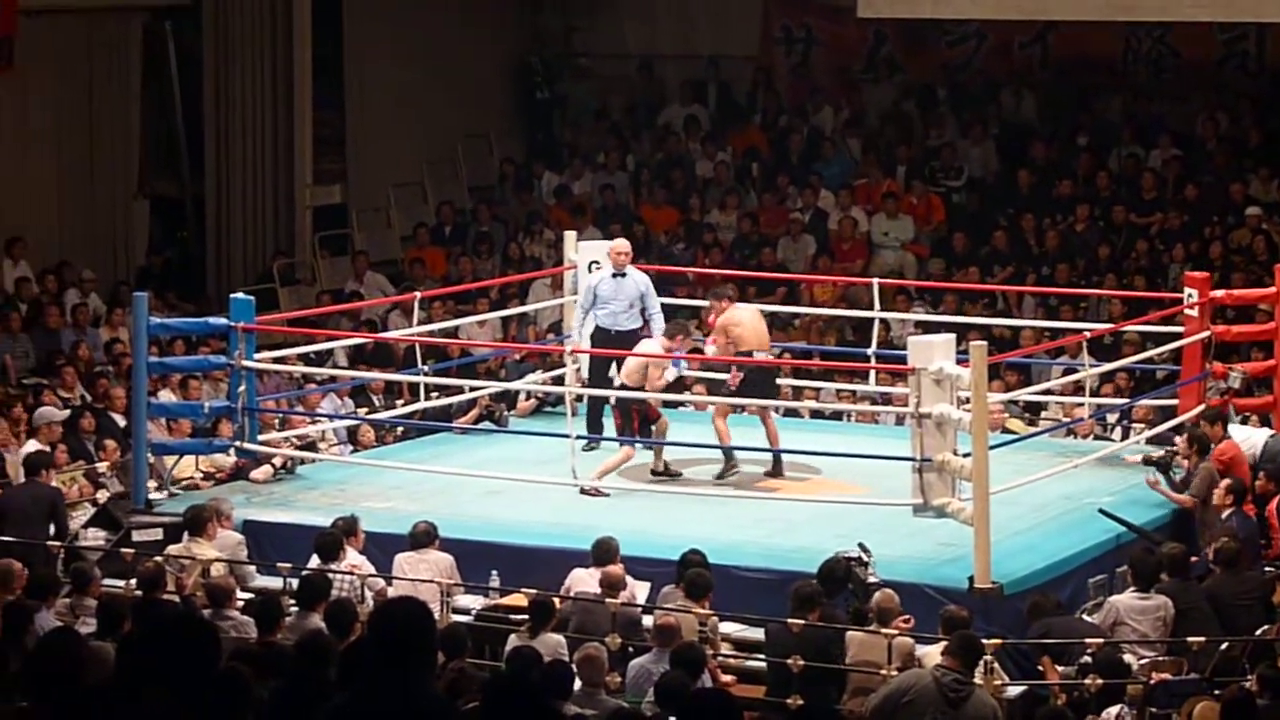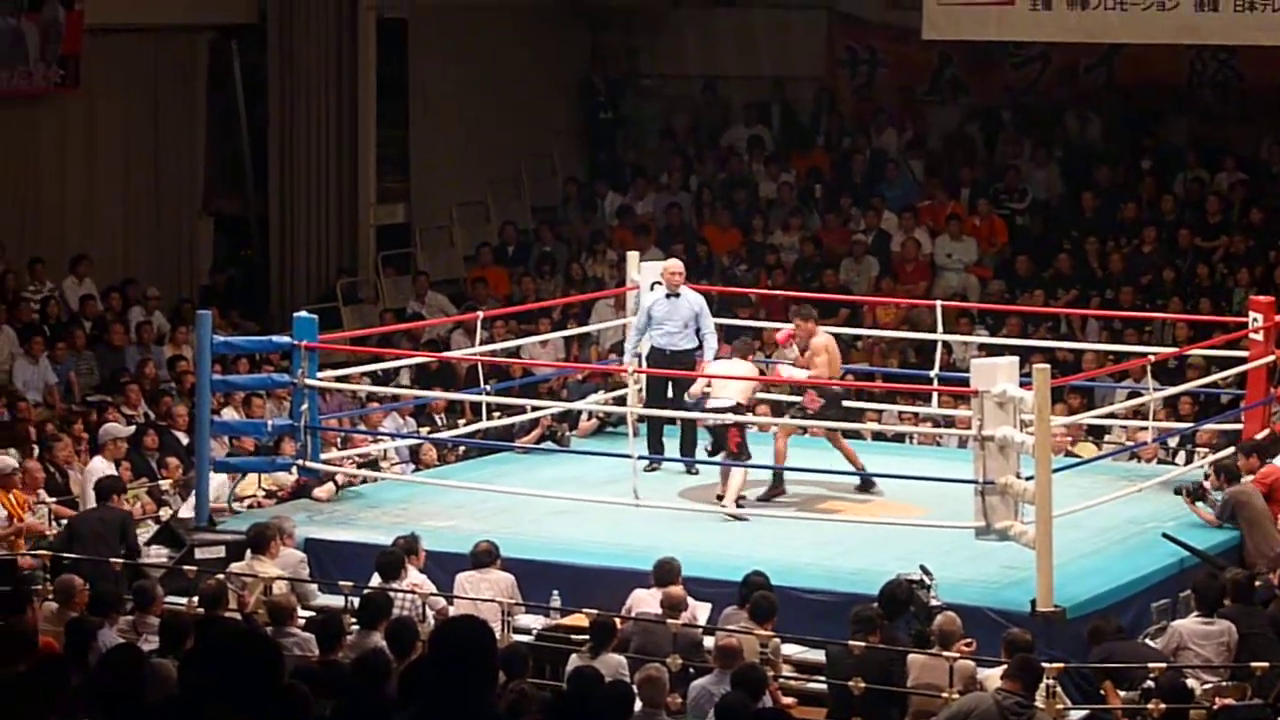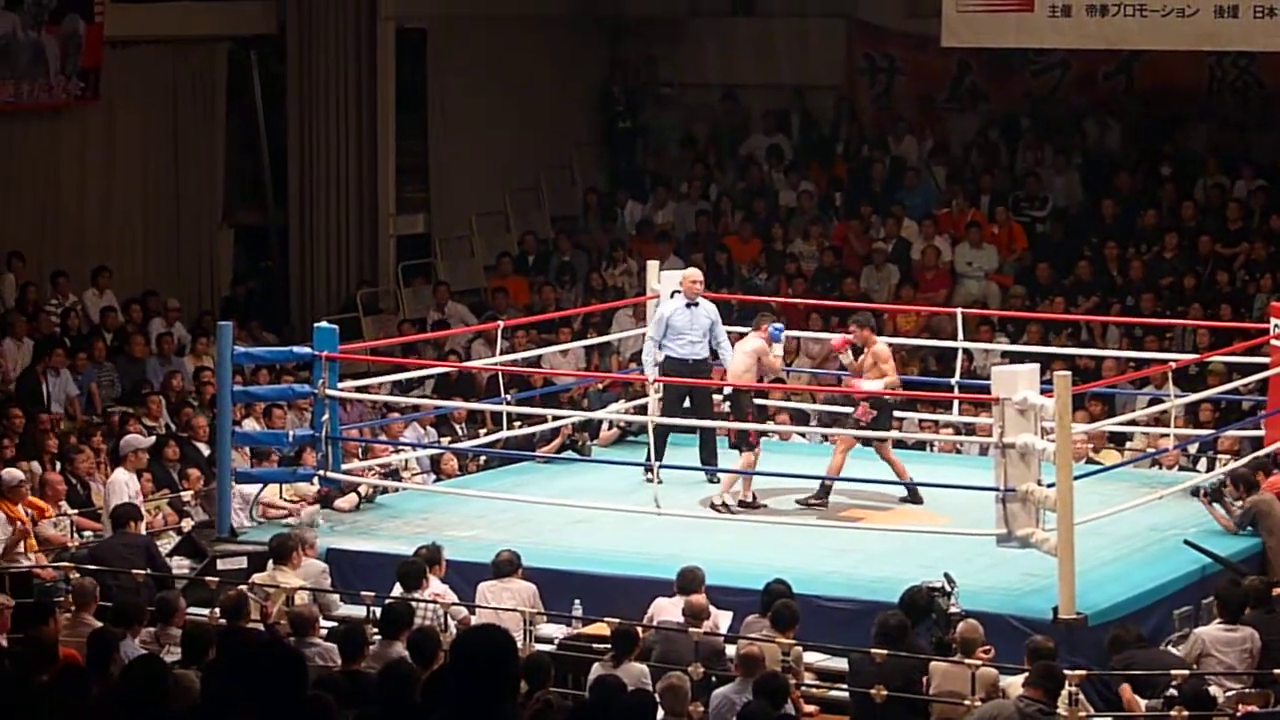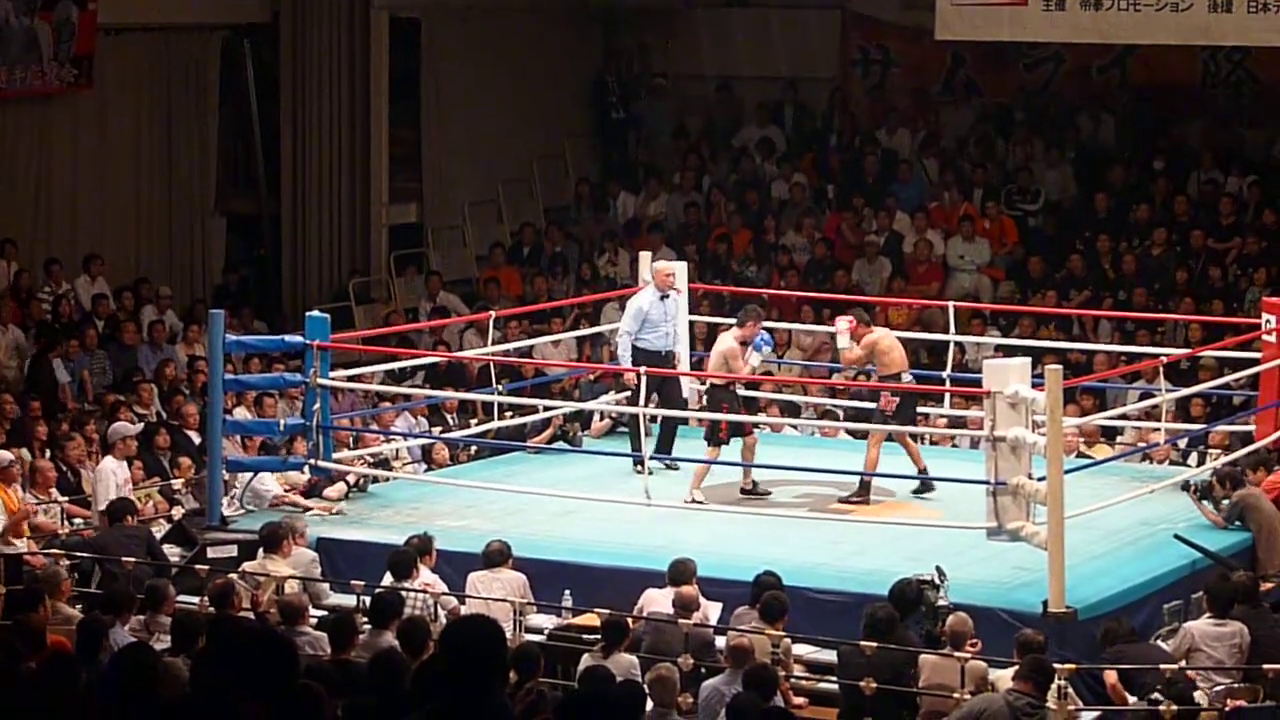
dt=0.5s
person 1, frame 1
left shoulder: (642, 280)
right shoulder: (596, 279)
left elbow: (654, 312)
right elbow: (583, 309)
left wrist: (657, 340)
right wrist: (576, 337)
left hip: (629, 337)
right hip: (602, 336)
right knee: (596, 386)
right ankle: (594, 436)
person 1, frame 2
left shoulder: (696, 300)
right shoulder: (650, 300)
left elbow: (708, 331)
right elbow: (637, 331)
left wrist: (707, 358)
right wrist: (628, 358)
left hip: (684, 358)
right hip: (658, 356)
right knee: (654, 407)
left ankle: (689, 459)
right ankle: (655, 456)
person 1, frame 3
left shoulder: (710, 309)
right shoulder: (667, 309)
left elbow: (721, 340)
right elbow: (651, 340)
left wrist: (731, 367)
right wrist: (649, 370)
left hip: (701, 367)
right hip: (675, 367)
left knee: (706, 418)
right knee: (667, 417)
left ankle: (711, 468)
right ankle: (651, 467)
person 1, frame 4
left shoulder: (673, 298)
right shoulder: (640, 302)
right elbow: (624, 334)
left wrist: (676, 350)
right wrist: (627, 367)
left hip: (667, 358)
right hip: (645, 359)
left knee: (676, 406)
right knee: (638, 409)
left ankle: (664, 453)
right ankle: (639, 460)
person 2, frame 1
left shoulder: (724, 320)
right shoulder: (754, 310)
left elbow: (717, 351)
left wrist: (709, 348)
left hip: (748, 368)
right hip: (768, 366)
left knee: (719, 416)
right knee: (766, 416)
left ankle: (730, 460)
right ankle: (777, 465)
person 2, frame 2
left shoulder: (817, 342)
right shoulder: (824, 338)
left elbow: (822, 374)
right elbow: (806, 364)
left wrist: (794, 374)
right wrist: (791, 348)
left hip: (820, 394)
right hip: (833, 394)
left knee: (781, 434)
right knee: (836, 440)
left ankle: (777, 484)
right ankle: (866, 480)
person 2, frame 3
left shoulder: (879, 349)
right shoulder: (869, 348)
left elbow: (894, 381)
right elbow: (855, 371)
left wrist: (869, 386)
right wrist: (844, 353)
left hip: (873, 404)
right hip: (877, 404)
left knee: (841, 448)
right knee: (884, 452)
left ankle: (822, 495)
right ankle: (913, 492)
person 2, frame 4
left shoulder: (871, 339)
right shoulder: (883, 333)
left elbow: (847, 361)
right elbow: (863, 357)
left wrist: (842, 334)
right wrist: (849, 339)
left hip: (894, 390)
right hip: (906, 386)
left knee: (874, 441)
right knee: (902, 436)
left ankle: (863, 492)
right ankle: (925, 481)
person 3, frame 1
left shoulder: (649, 342)
right shoulder: (657, 353)
right elbow: (653, 387)
right wrist: (671, 374)
left hip: (634, 394)
right hip: (626, 396)
left knee: (661, 423)
right knee: (628, 451)
left ankle: (658, 466)
right ankle: (591, 482)
person 3, frame 2
left shoulder: (714, 364)
right shoulder: (753, 370)
left elbow: (694, 392)
right elbow: (750, 398)
left wrist: (702, 399)
left hip: (714, 414)
right hip: (733, 415)
left knee: (731, 455)
right knee: (740, 464)
left ankle: (724, 493)
right ankle: (729, 503)
person 3, frame 3
left shoulder: (745, 344)
right shoulder: (759, 344)
left elbow: (762, 370)
right elbow: (775, 369)
left wrist: (773, 346)
right wrist: (778, 345)
left hip: (742, 399)
right hip: (740, 400)
left knee: (754, 450)
right knee: (747, 457)
left ankle: (746, 497)
right ankle: (720, 498)
person 3, frame 4
left shoulder: (729, 337)
right shoulder: (730, 345)
left elbow: (739, 366)
right elbow: (742, 375)
left wrist: (752, 348)
right wrist: (757, 355)
left hip: (729, 393)
right hip: (719, 396)
left knee: (750, 439)
right knee: (713, 450)
left ankle: (747, 484)
right ankle: (693, 495)
